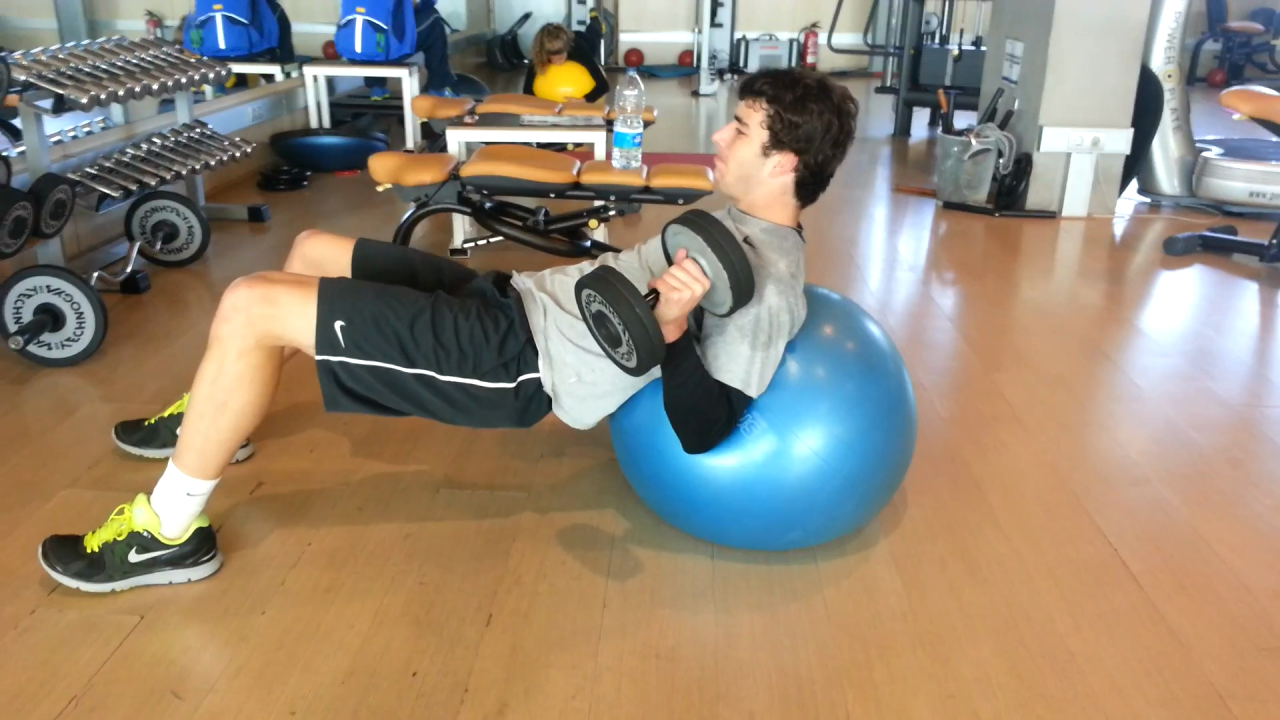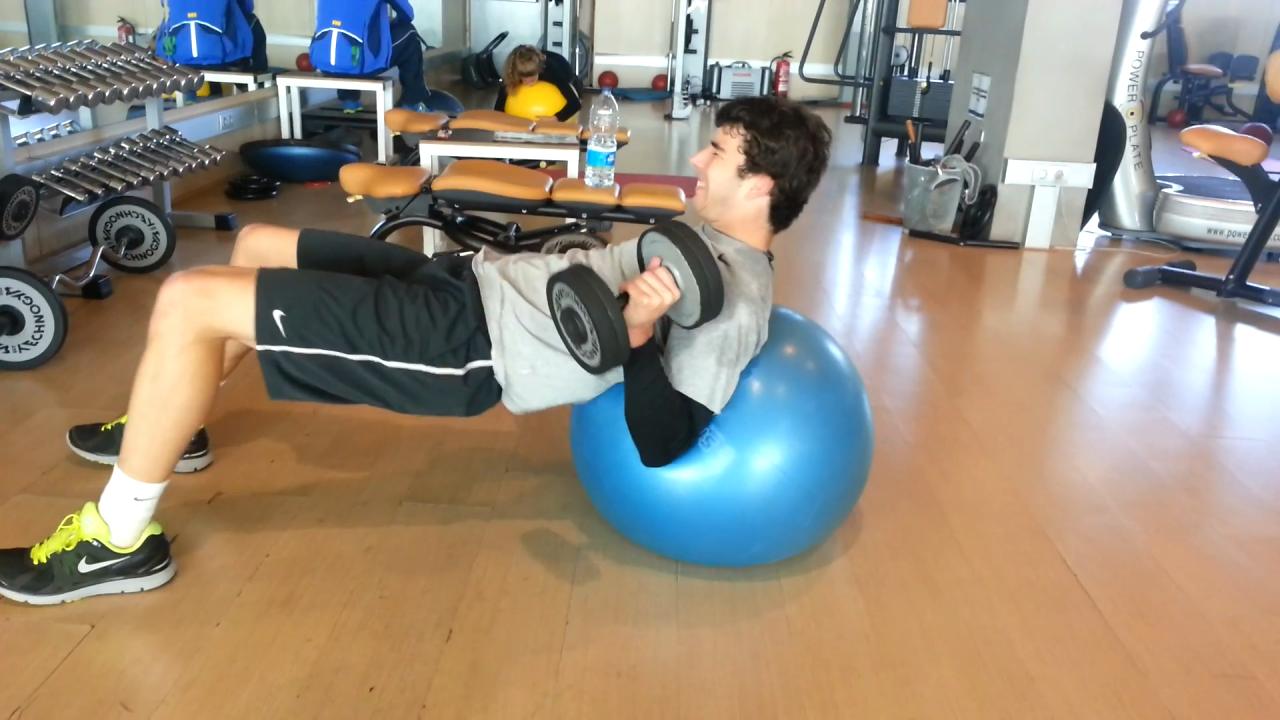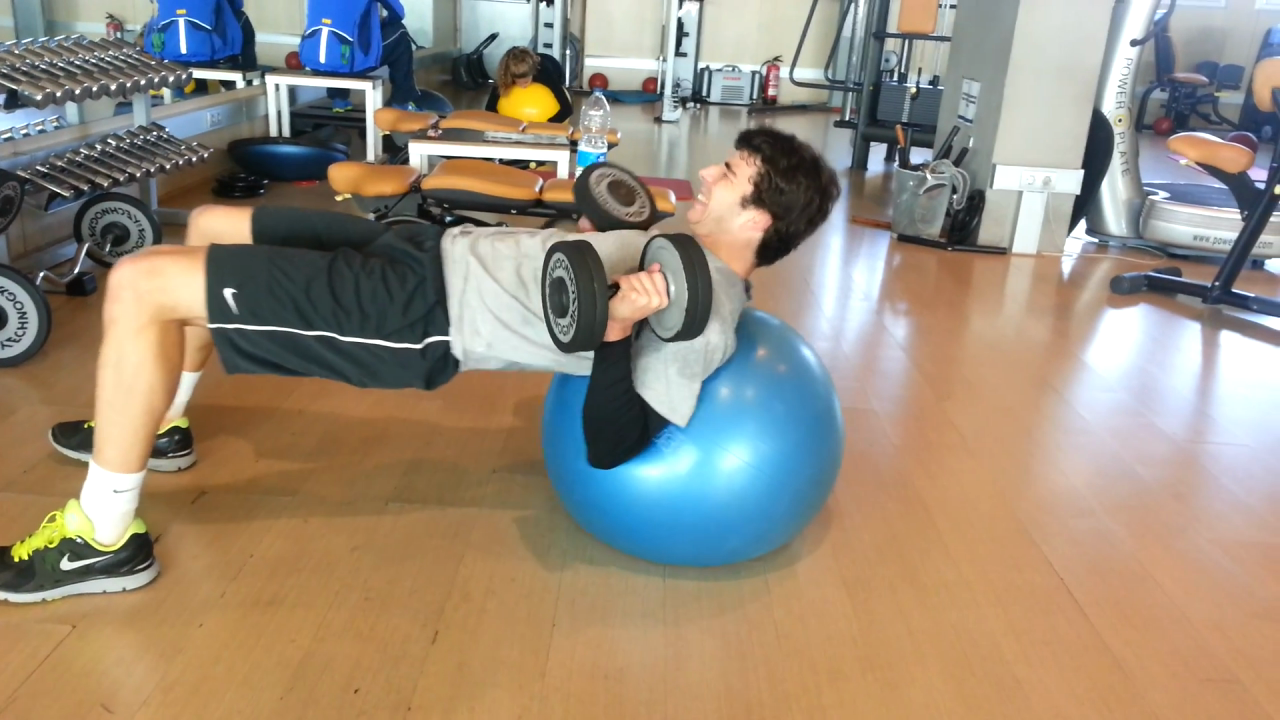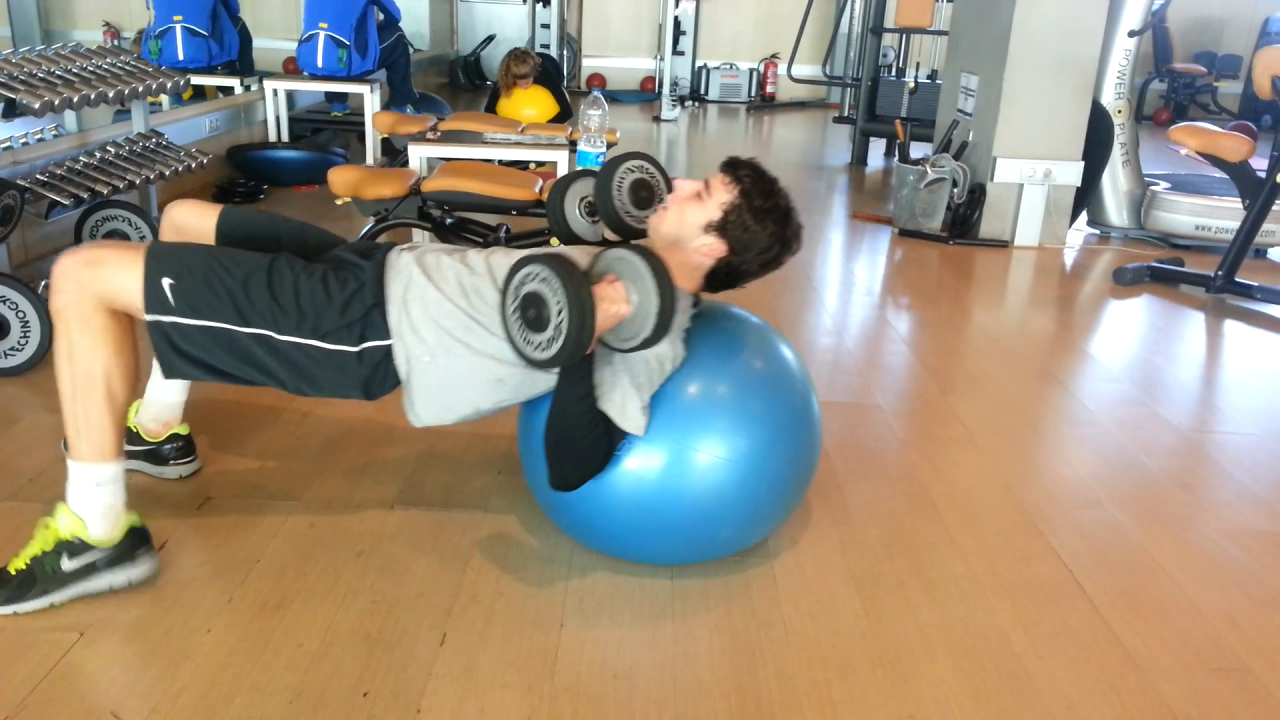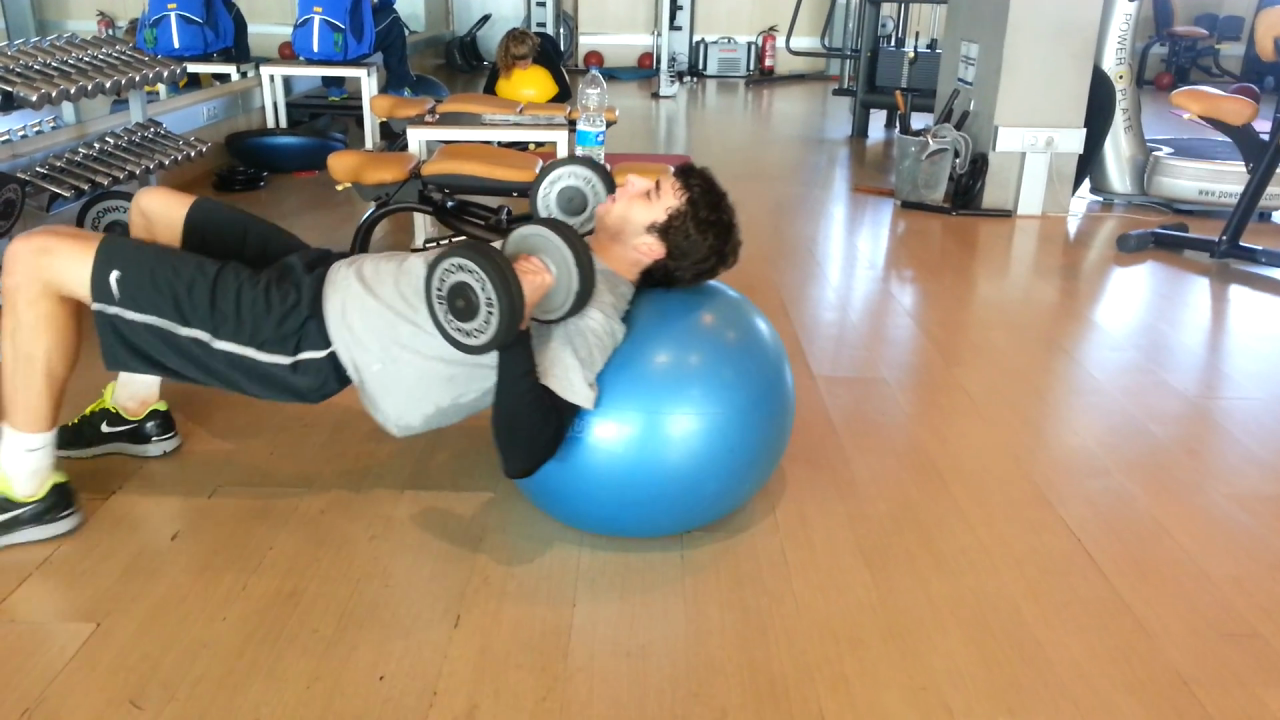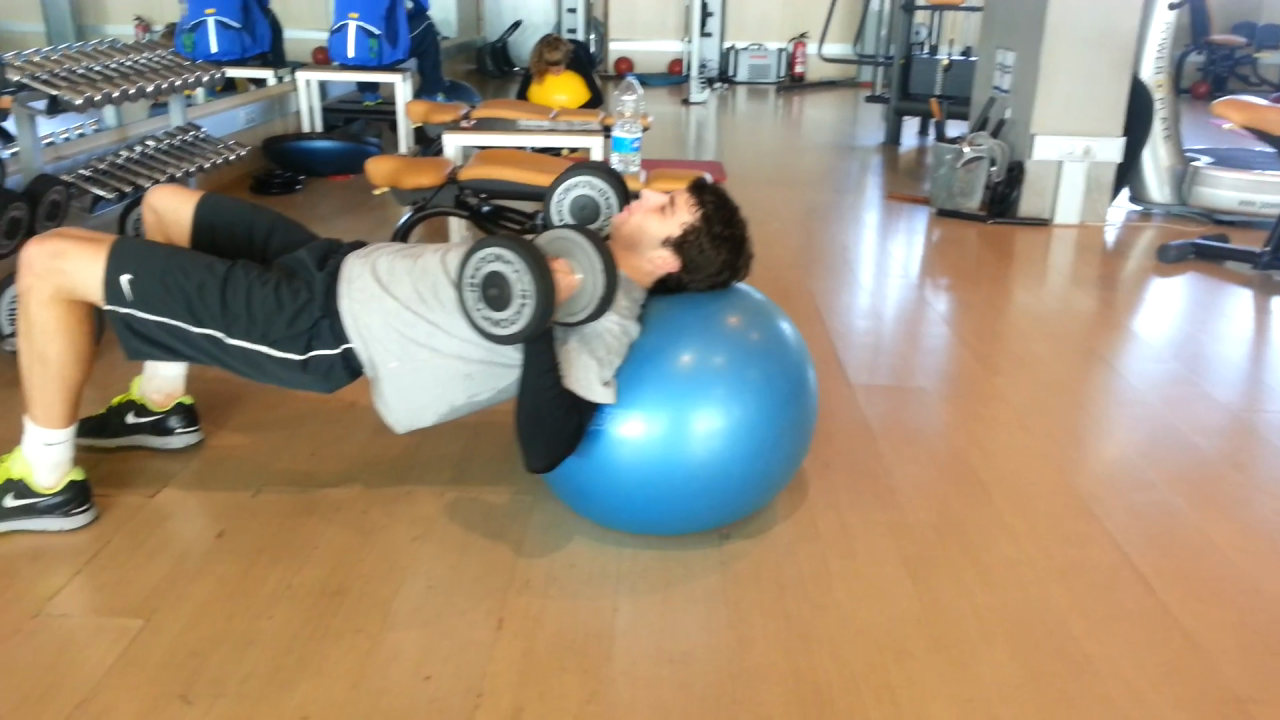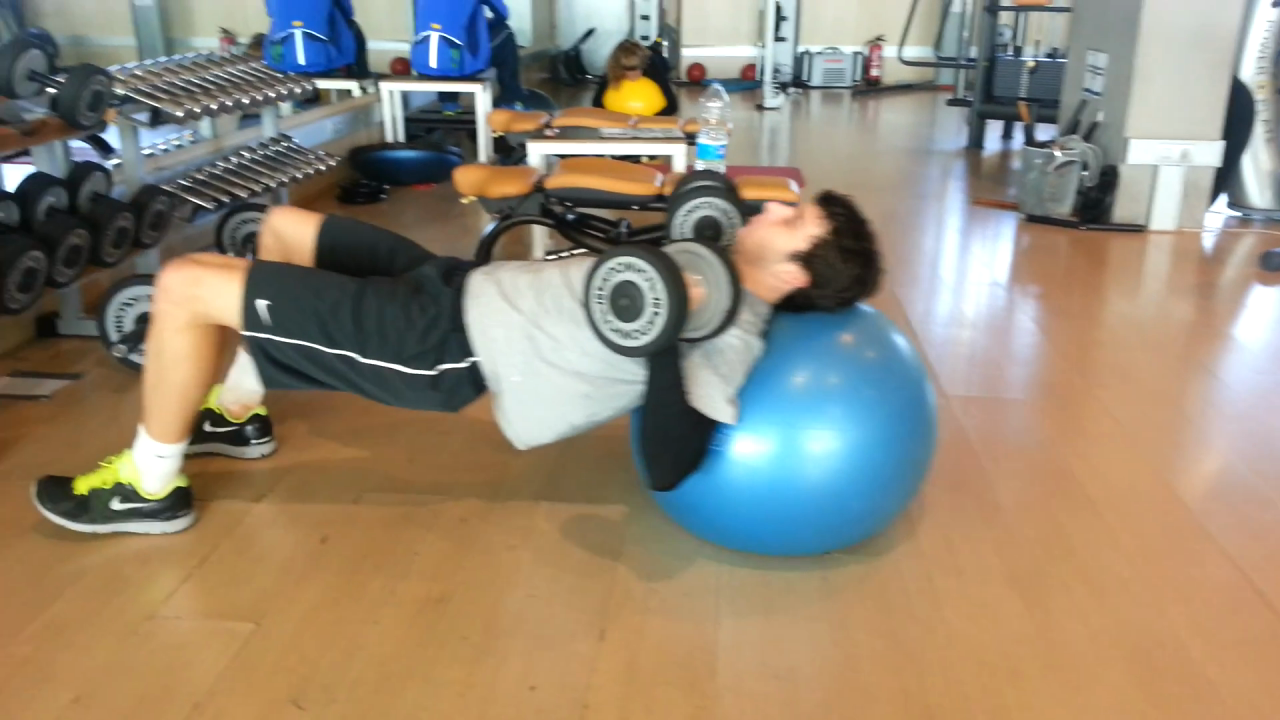
dt=0.4s
person 1, frame 1
left shoulder: (768, 289)
right shoulder: (740, 224)
left elbow: (702, 431)
left wrist: (673, 329)
left hip: (518, 359)
right hip: (513, 298)
left knee: (252, 308)
right knee: (314, 251)
left ankle: (169, 530)
right ankle: (211, 417)
person 1, frame 2
left shoulder: (735, 305)
right shoulder: (714, 247)
left elbow: (661, 441)
left wrist: (639, 332)
left hip: (468, 343)
right hip: (469, 284)
left knee: (190, 302)
right knee: (258, 244)
left ankle: (120, 538)
right ankle: (171, 423)
person 1, frame 3
left shoulder: (705, 321)
right shoulder: (693, 261)
left elbow: (611, 444)
left wrist: (618, 327)
right wrist: (602, 242)
left hip: (426, 313)
right hip: (436, 257)
left knee: (141, 285)
right knee: (211, 225)
left ankle: (104, 534)
right ankle: (159, 424)
person 1, frame 4
left shoulder: (650, 337)
left elbow: (570, 466)
left wrist: (583, 339)
right wrist: (602, 237)
left hip: (365, 324)
right hip: (384, 271)
left knee: (83, 275)
right knee: (184, 220)
left ankle: (98, 530)
right ankle: (158, 431)
person 1, frame 5
left shoulder: (589, 318)
right shoulder: (583, 266)
left elbow: (523, 452)
left wrist: (515, 319)
left hip: (311, 330)
right hip: (332, 279)
right knee: (153, 206)
right ankle: (133, 412)
person 1, frame 6
left shoulder: (605, 323)
left elbow: (543, 449)
left wrist: (541, 320)
left hip: (326, 322)
right hip: (345, 268)
right knee: (165, 204)
right ankle: (160, 405)
person 1, frame 7
left shoulder: (730, 338)
left elbow: (667, 466)
left wrist: (668, 334)
left hip: (446, 341)
right hip: (466, 288)
left knee: (186, 285)
right knee: (284, 225)
left ankle: (150, 485)
right ankle: (237, 412)
